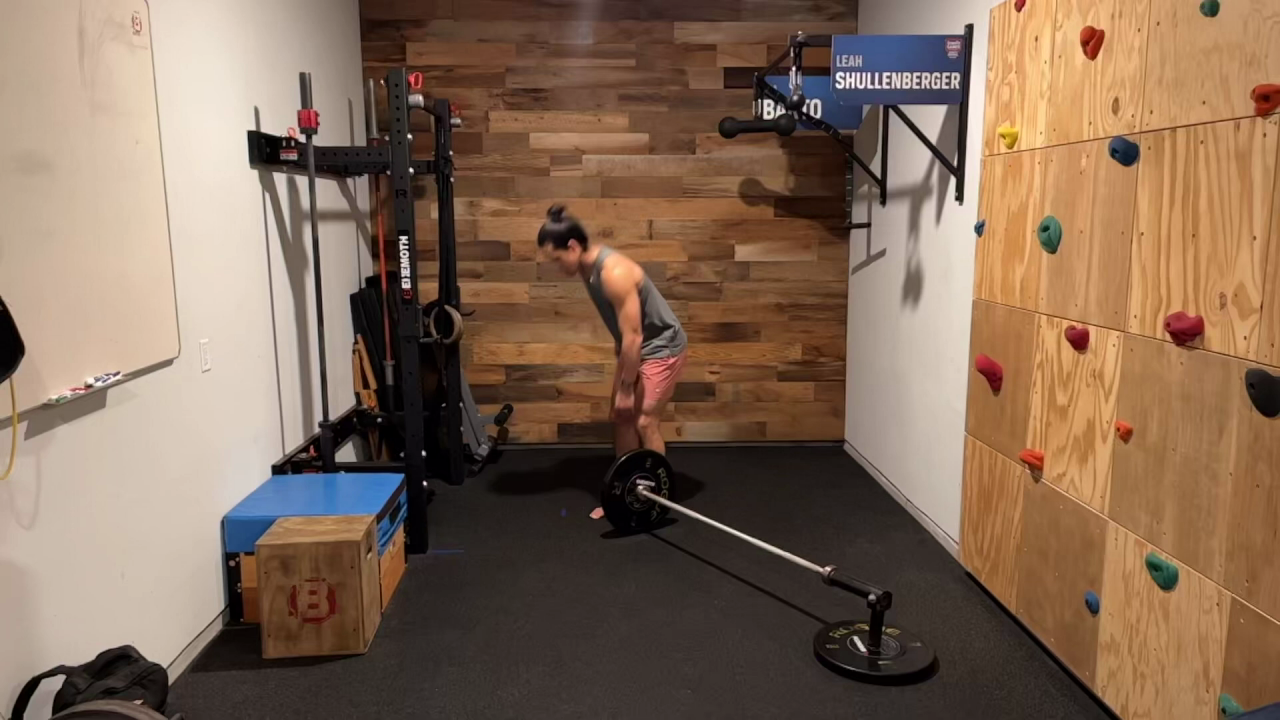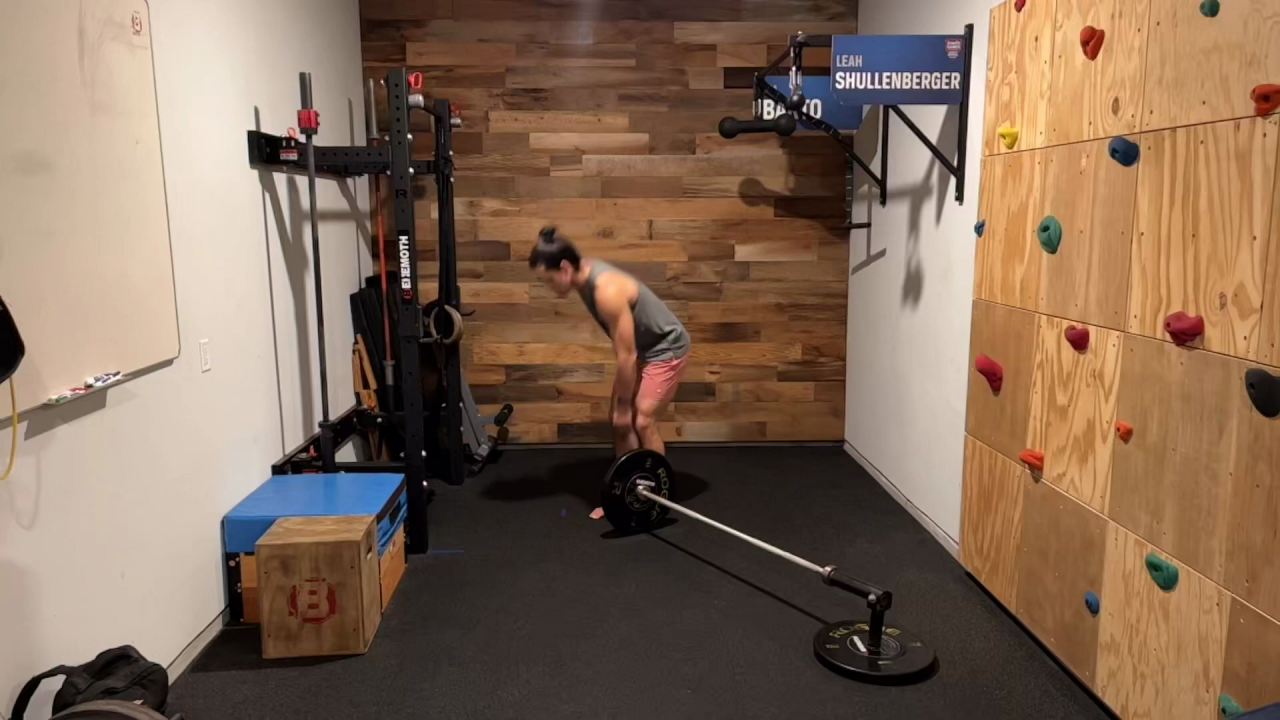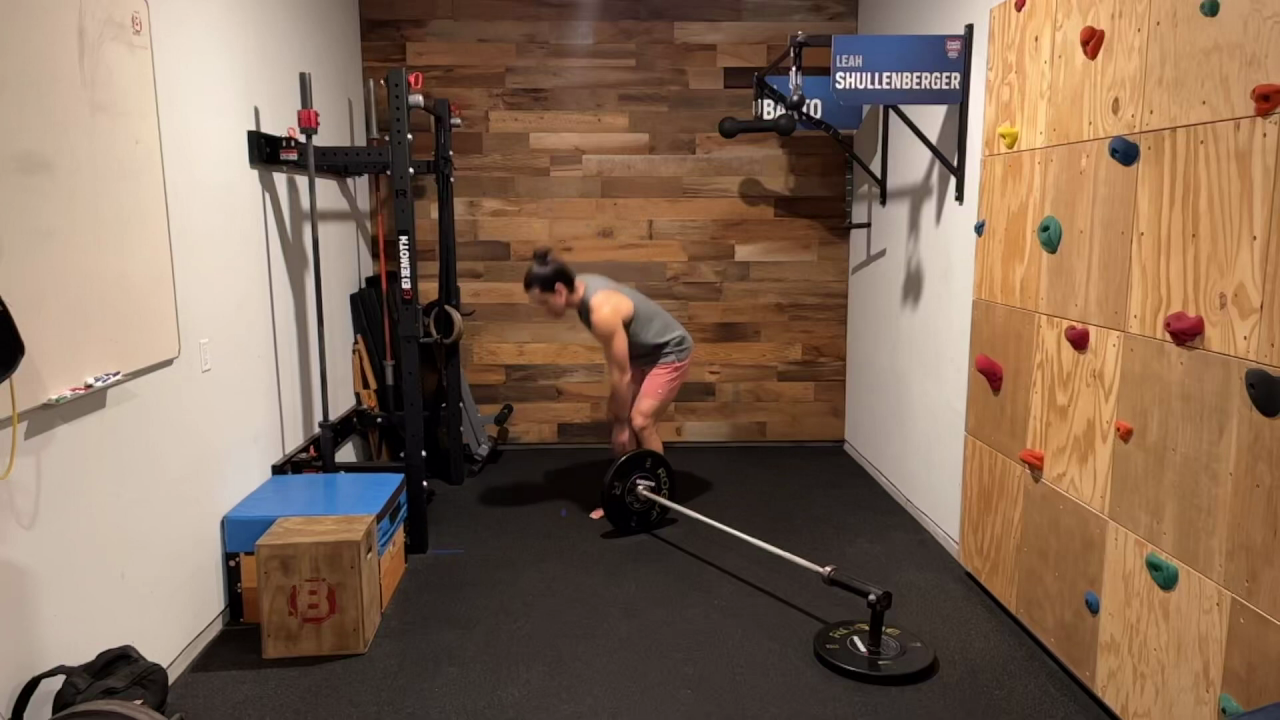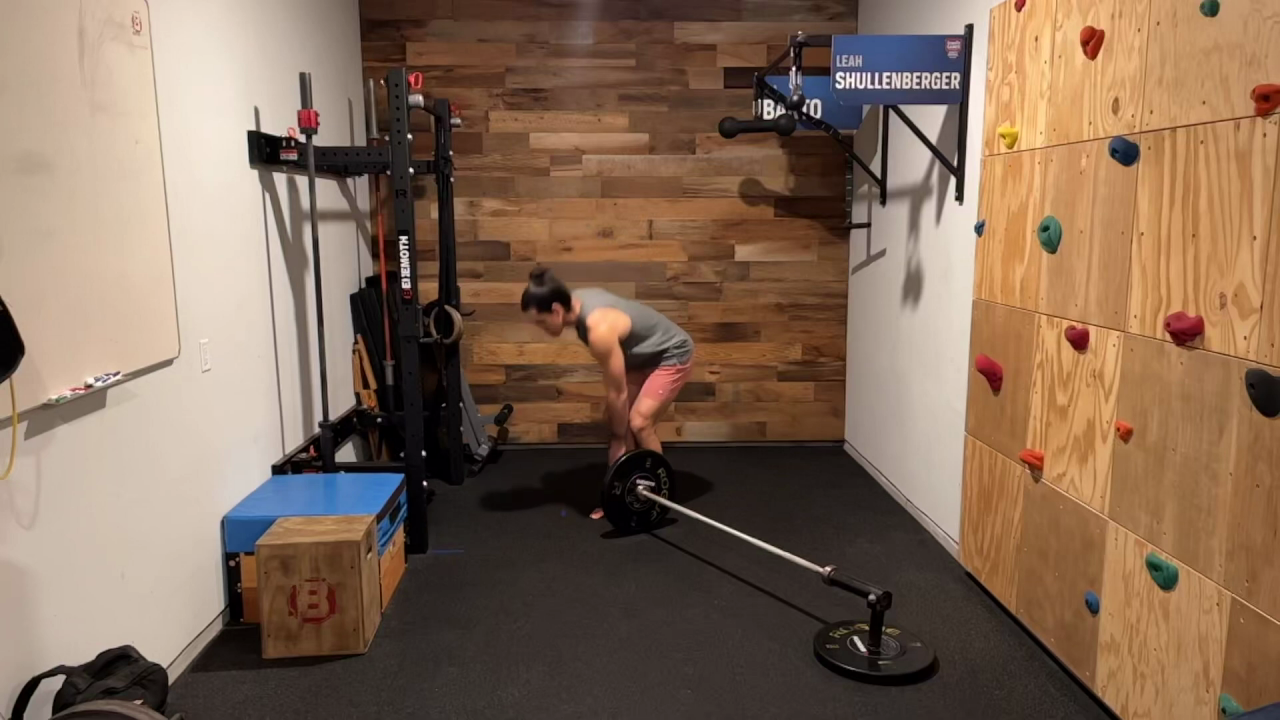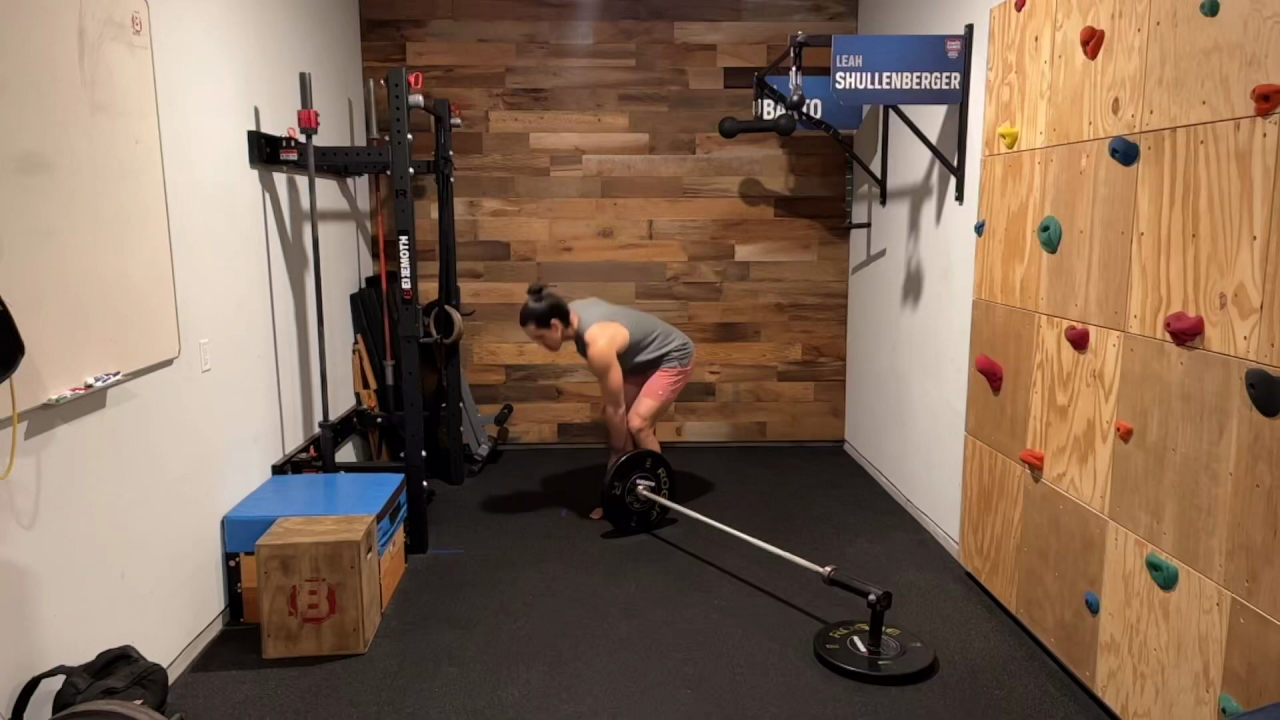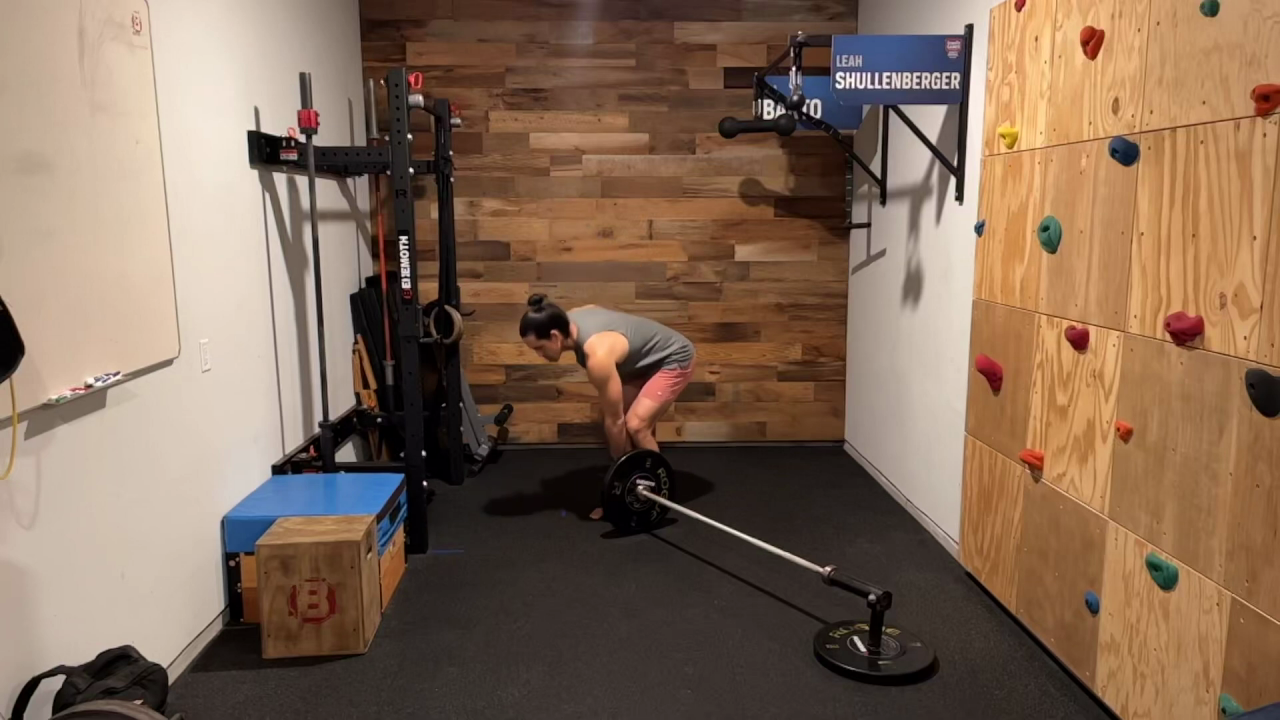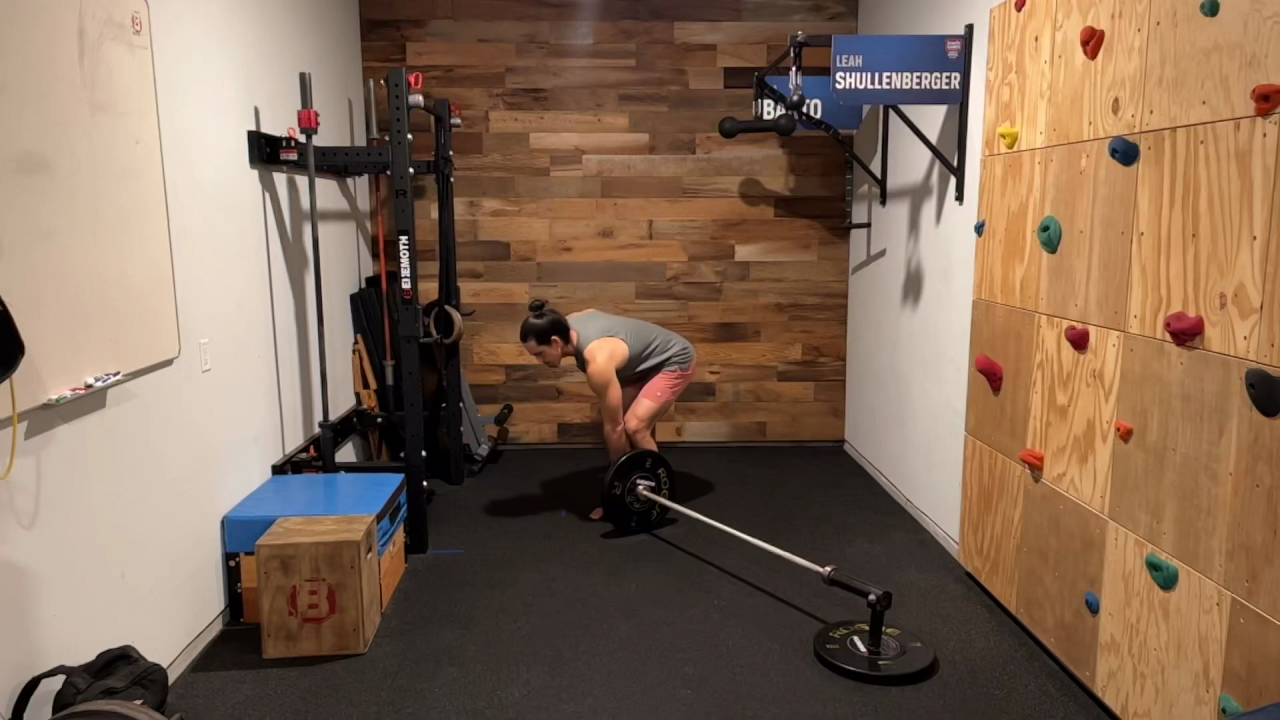
dt=0.1s
person 1, frame 1
left shoulder: (614, 272)
right shoulder: (590, 265)
left elbow: (633, 337)
left wrist: (627, 390)
left hip: (662, 346)
right hip: (640, 345)
left knee: (643, 421)
right knee: (620, 417)
person 1, frame 2
left shoulder: (606, 290)
right shoulder: (585, 278)
left elbow: (627, 354)
left wrist: (623, 404)
left hip: (666, 347)
right hip: (641, 348)
left knee: (642, 421)
right knee: (621, 421)
person 1, frame 3
left shoulder: (602, 311)
right shoulder: (581, 285)
left elbow: (621, 375)
left wrist: (622, 425)
left hip: (671, 351)
right hip: (644, 351)
left knee: (641, 421)
right knee: (617, 413)
person 1, frame 4
left shoulder: (599, 329)
right shoulder: (578, 300)
left elbow: (617, 392)
left wrist: (618, 440)
left hip: (672, 354)
right hip: (645, 354)
left knee: (639, 422)
right knee: (614, 417)
person 1, frame 5
left shoulder: (598, 345)
right shoulder: (573, 311)
left elbow: (616, 408)
left wrist: (618, 454)
left hip: (674, 357)
right hip: (647, 356)
left knee: (638, 423)
right knee: (612, 418)
person 1, frame 6
left shoulder: (597, 355)
right shoulder: (572, 319)
left elbow: (615, 418)
left hip: (674, 360)
right hip: (647, 359)
left knee: (636, 424)
right knee: (615, 421)
person 1, frame 7
left shoulder: (597, 361)
right shoulder: (570, 323)
left elbow: (615, 426)
left hip: (674, 361)
right hip: (648, 359)
left knee: (635, 424)
right knee: (612, 419)
